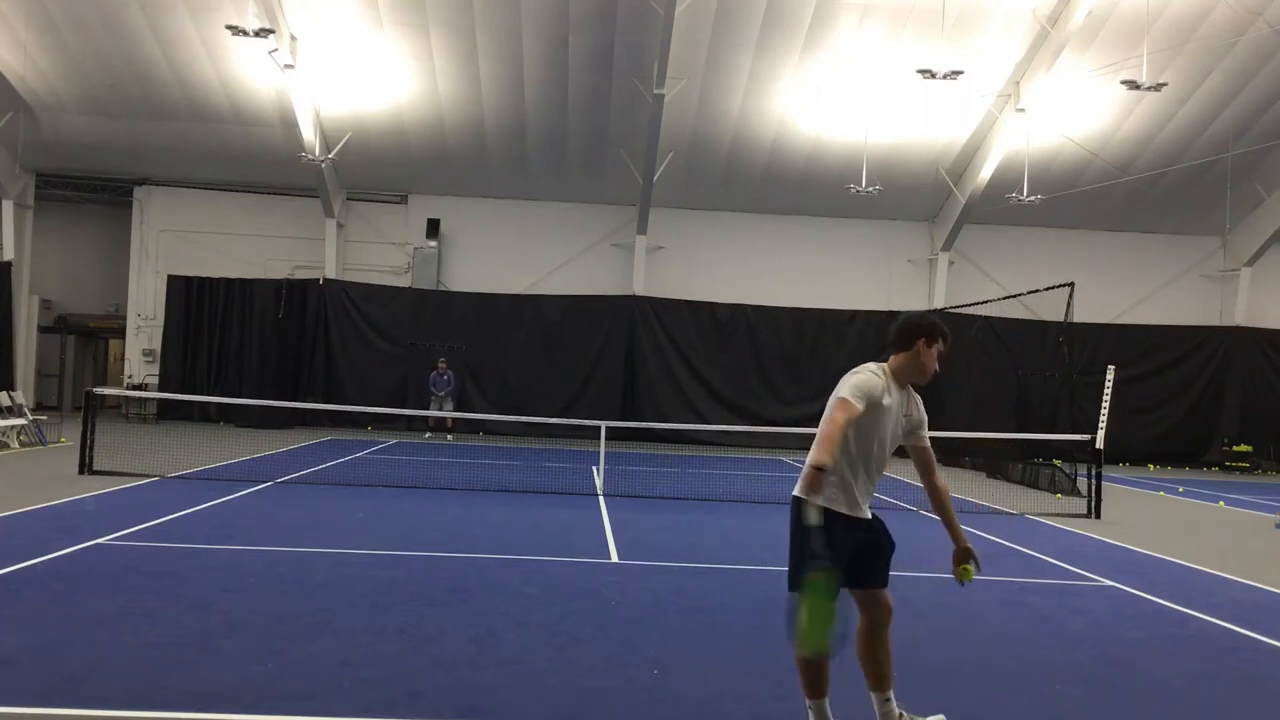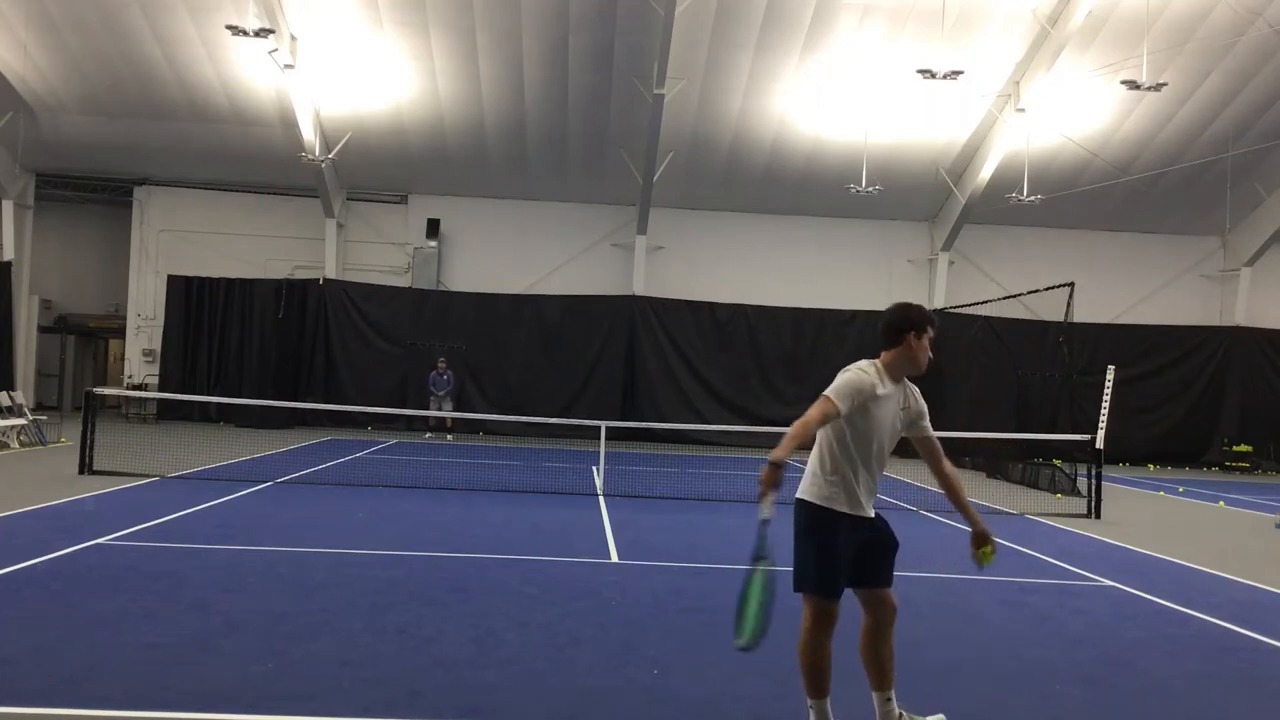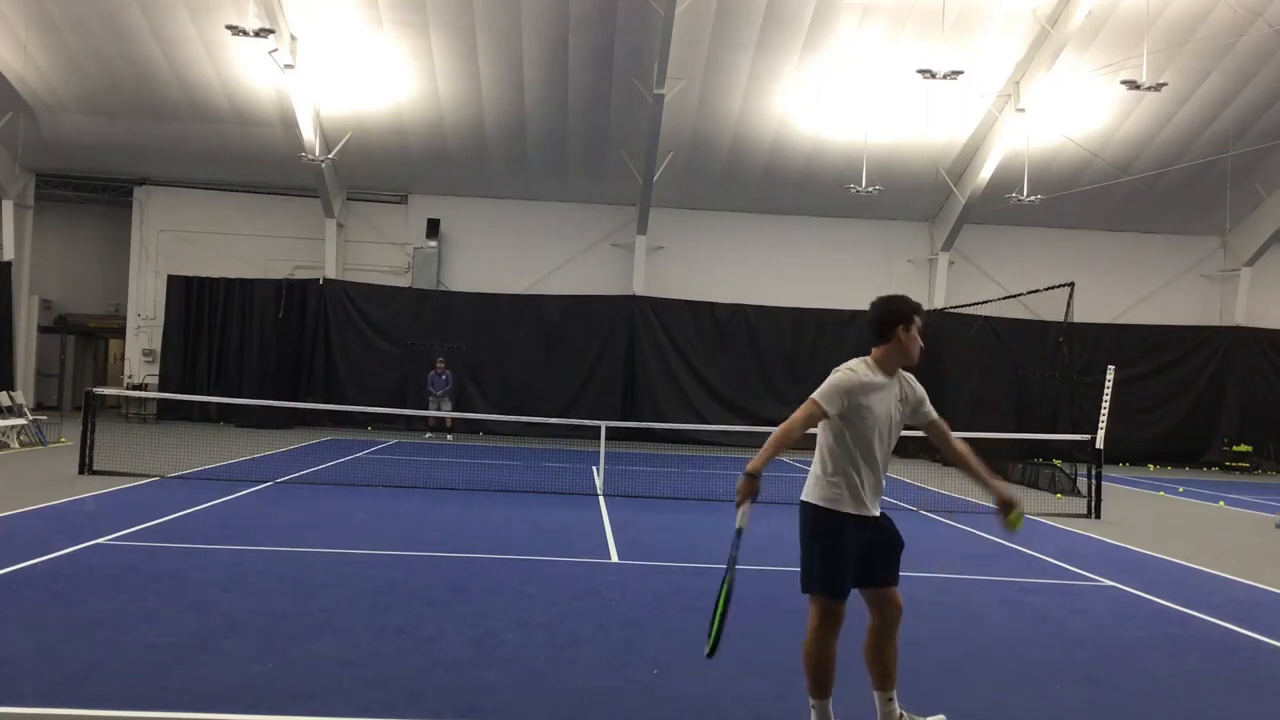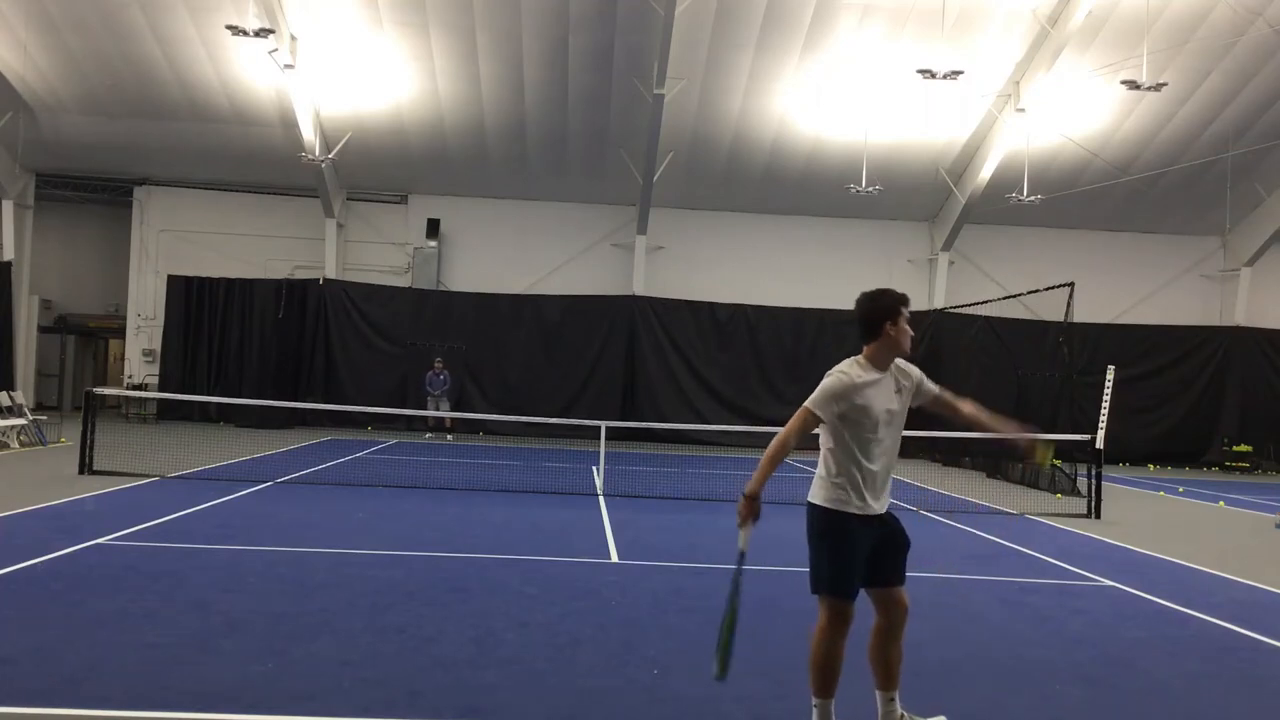
dt=0.1s
person 1, frame 1
left shoulder: (912, 405)
right shoulder: (867, 381)
left elbow: (931, 476)
right elbow: (838, 419)
left wrist: (958, 540)
right wrist: (819, 460)
left hip: (860, 515)
right hip: (819, 507)
left knee: (878, 610)
person 1, frame 2
left shoulder: (911, 398)
right shoulder: (859, 379)
left elbow: (939, 463)
right elbow: (813, 417)
left wrist: (973, 521)
right wrist: (779, 457)
left hip: (863, 514)
right hip: (821, 510)
left knee: (883, 610)
right knee: (821, 618)
person 1, frame 3
left shoulder: (908, 387)
right shoulder: (850, 379)
left elbow: (948, 441)
right elbow: (797, 422)
left wrist: (993, 486)
right wrist: (755, 469)
left hip: (870, 514)
right hip: (828, 512)
left knee: (888, 609)
right knee: (827, 617)
person 1, frame 4
left shoulder: (905, 375)
right shoulder: (845, 380)
left elbow: (955, 406)
right elbow: (792, 431)
left wrist: (1010, 429)
right wrist: (755, 488)
left hip: (877, 512)
right hip: (836, 513)
left knee: (894, 610)
right knee: (836, 618)
